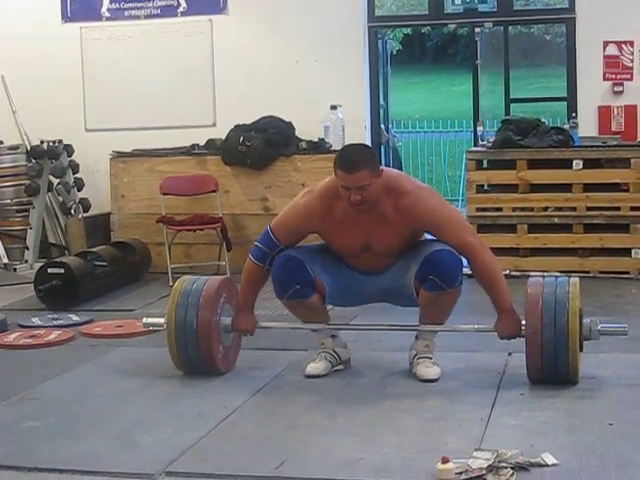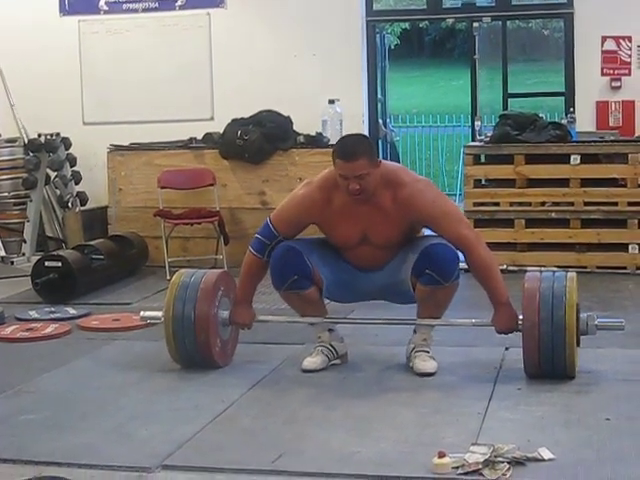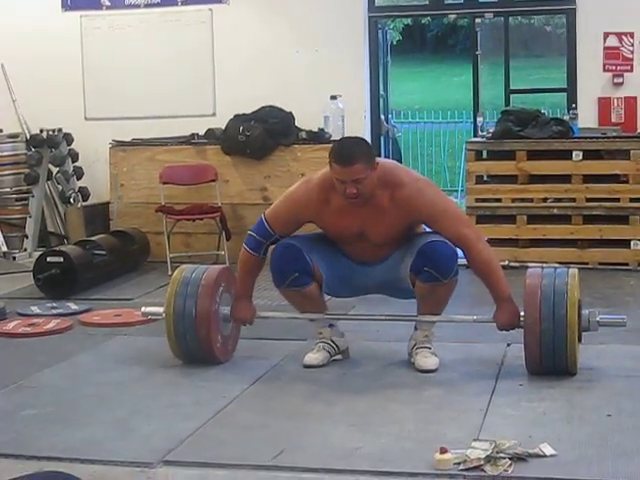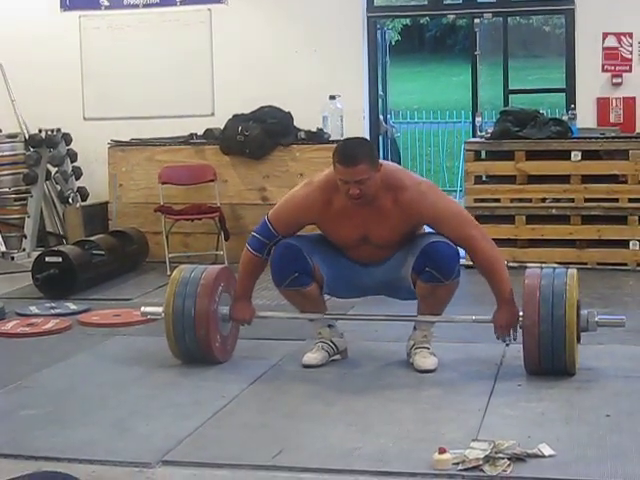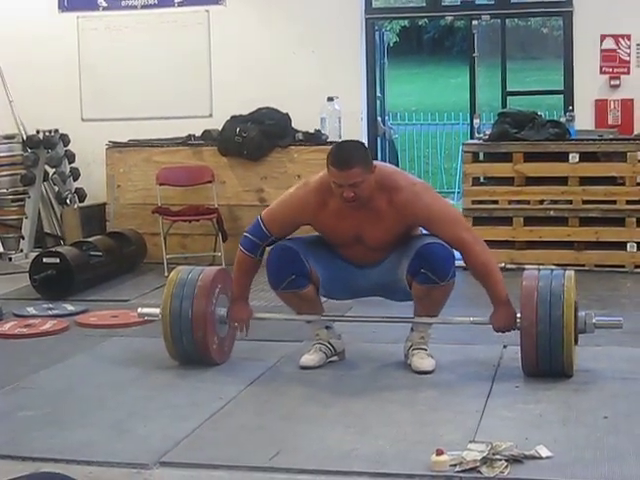
dt=0.5s
person 1, frame 1
left shoulder: (414, 198)
right shoulder: (314, 203)
left elbow: (474, 248)
right elbow: (264, 249)
left wrist: (506, 312)
right wrist: (244, 309)
left hip: (403, 274)
right hip: (346, 274)
left knee: (446, 262)
right knee: (286, 269)
left ankle: (423, 348)
right ankle: (331, 346)
person 1, frame 2
left shoulder: (412, 191)
right shoulder: (314, 195)
left elbow: (471, 243)
right elbow: (264, 242)
left wrist: (502, 306)
right wrist: (242, 303)
left hip: (401, 273)
right hip: (343, 273)
left knee: (442, 257)
right knee: (285, 261)
left ankle: (421, 343)
right ankle: (328, 341)
person 1, frame 3
left shoulder: (410, 190)
right shoulder: (311, 193)
left elbow: (471, 240)
right elbow: (259, 236)
left wrist: (504, 302)
right wrist: (242, 298)
left hip: (400, 265)
right hip: (344, 265)
left knee: (440, 254)
right knee: (284, 257)
left ankle: (422, 339)
right ankle: (329, 336)
person 1, frame 4
left shoulder: (413, 193)
right shoulder: (313, 196)
left elbow: (476, 239)
right elbow: (261, 238)
left wrist: (505, 303)
right wrist: (242, 299)
left hip: (402, 267)
right hip: (344, 268)
left knee: (443, 254)
right knee: (285, 257)
left ankle: (421, 339)
right ankle: (328, 337)
person 1, frame 5
left shoulder: (407, 193)
right shoulder: (309, 196)
left elbow: (468, 242)
right elbow: (254, 237)
left wrist: (501, 304)
right wrist: (239, 300)
left hip: (396, 267)
right hip: (340, 268)
left knee: (438, 256)
right knee: (281, 260)
left ankle: (418, 340)
right ankle: (326, 338)
